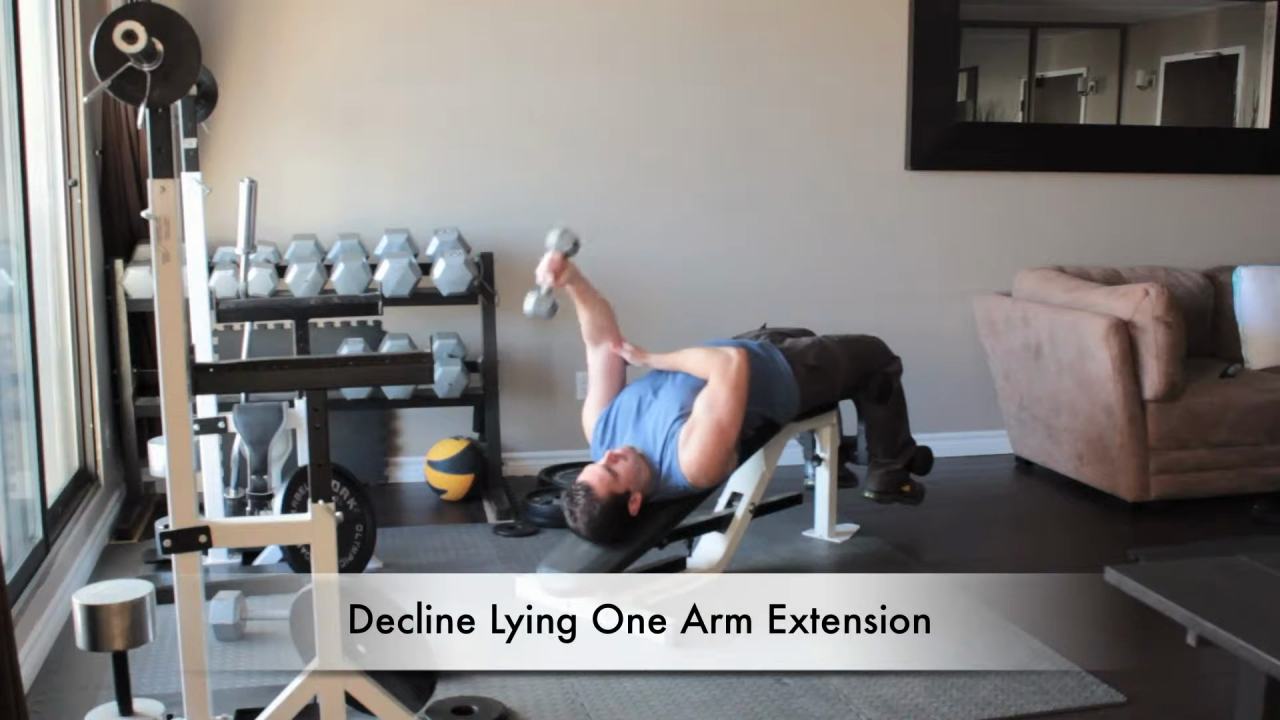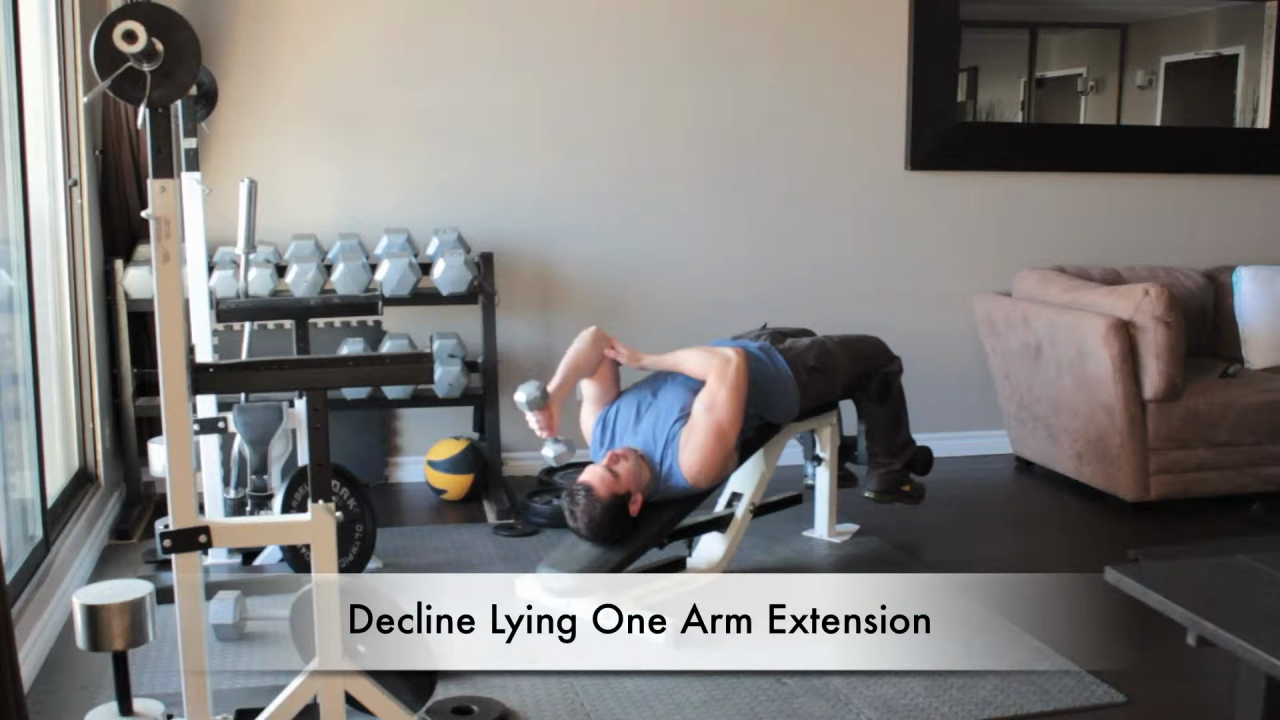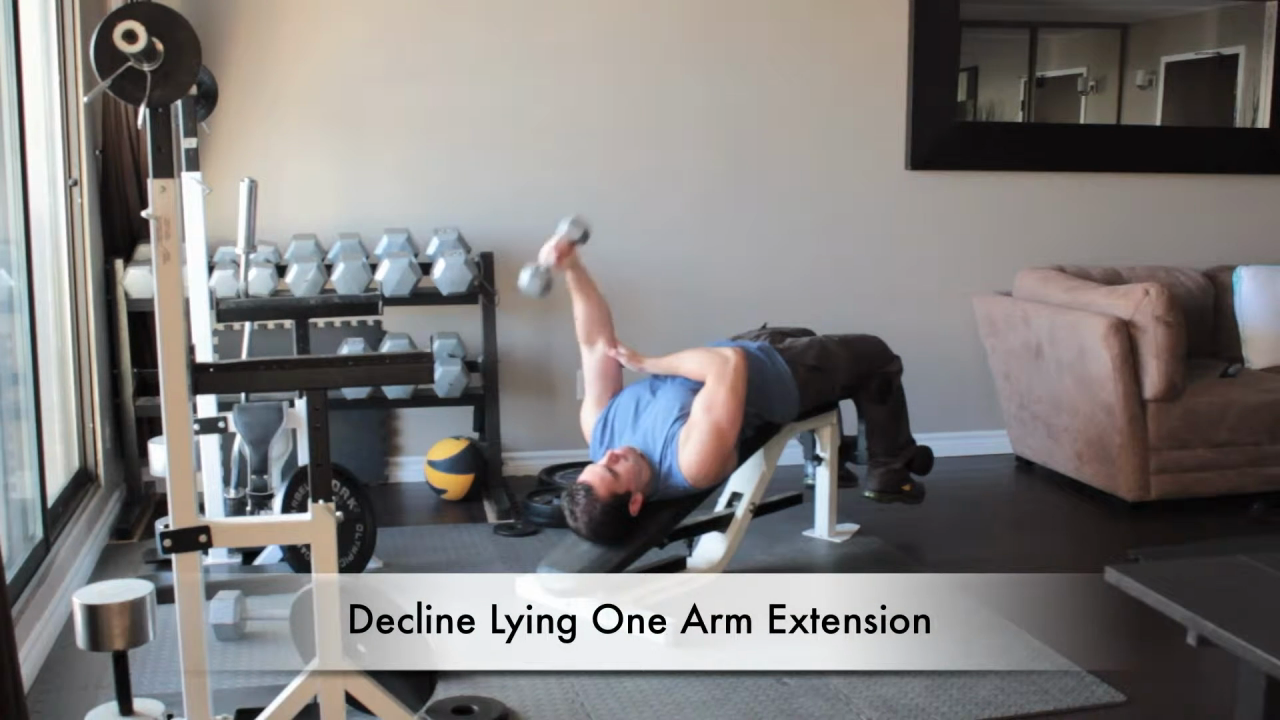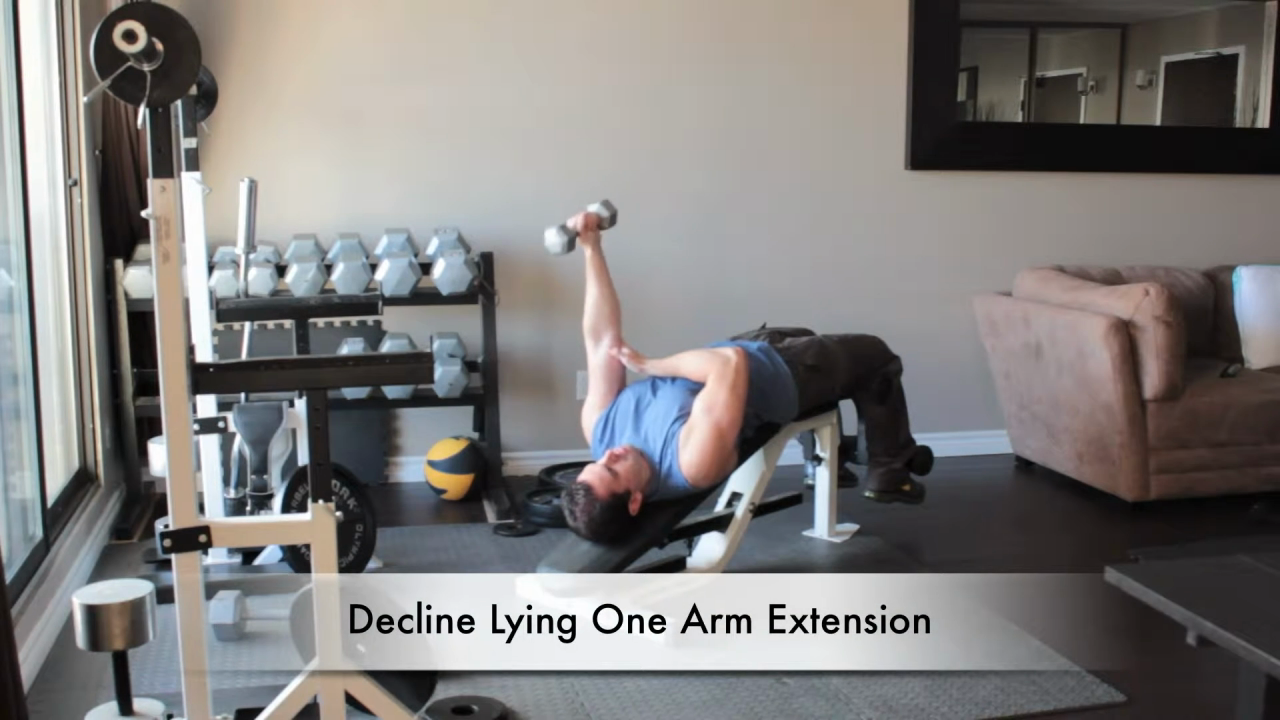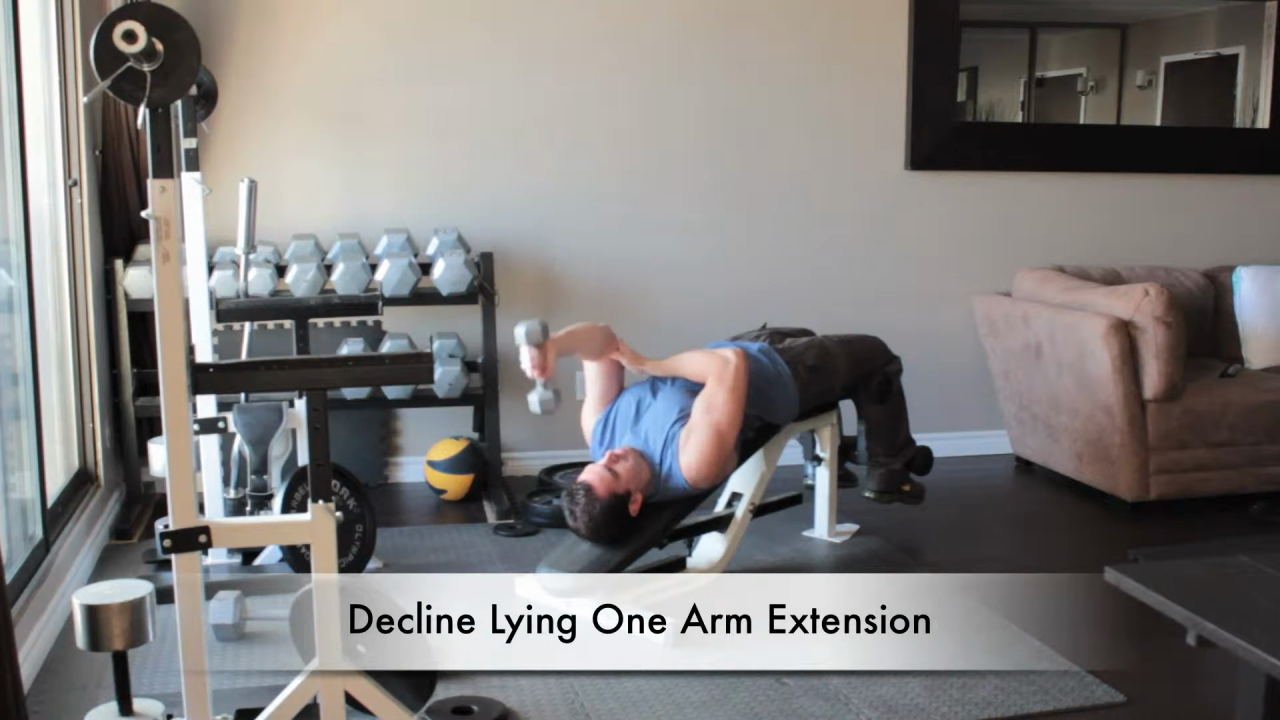
dt=1s
person 1, frame 1
left shoulder: (599, 427)
right shoulder: (691, 464)
left elbow: (601, 341)
right elbow: (732, 364)
left wrist: (570, 279)
right wrist: (651, 358)
left knee: (805, 337)
right knee: (875, 356)
right ankle: (890, 475)
person 1, frame 2
left shoulder: (598, 429)
right shoulder: (693, 466)
left elbow: (595, 337)
right elbow: (729, 363)
left wrist: (551, 396)
right wrist: (644, 360)
left knee: (806, 340)
right knee: (877, 358)
right ankle: (889, 474)
person 1, frame 3
left shoulder: (597, 426)
right shoulder: (694, 463)
left elbow: (597, 341)
right elbow: (729, 363)
left wrist: (569, 265)
right wrist: (647, 363)
left knee: (808, 336)
right knee: (876, 357)
right ankle: (889, 475)
person 1, frame 4
left shoulder: (598, 427)
right shoulder: (692, 464)
left elbow: (603, 340)
right elbow: (731, 363)
left wrist: (591, 248)
right wrist: (652, 364)
left knee: (804, 338)
right knee: (875, 355)
right ankle: (890, 472)
person 1, frame 5
left shoulder: (599, 429)
right shoulder: (692, 466)
left elbow: (601, 340)
right elbow: (730, 365)
left wrist: (549, 345)
right wrist: (647, 365)
left knee: (807, 338)
right knee: (876, 357)
right ankle: (890, 473)
